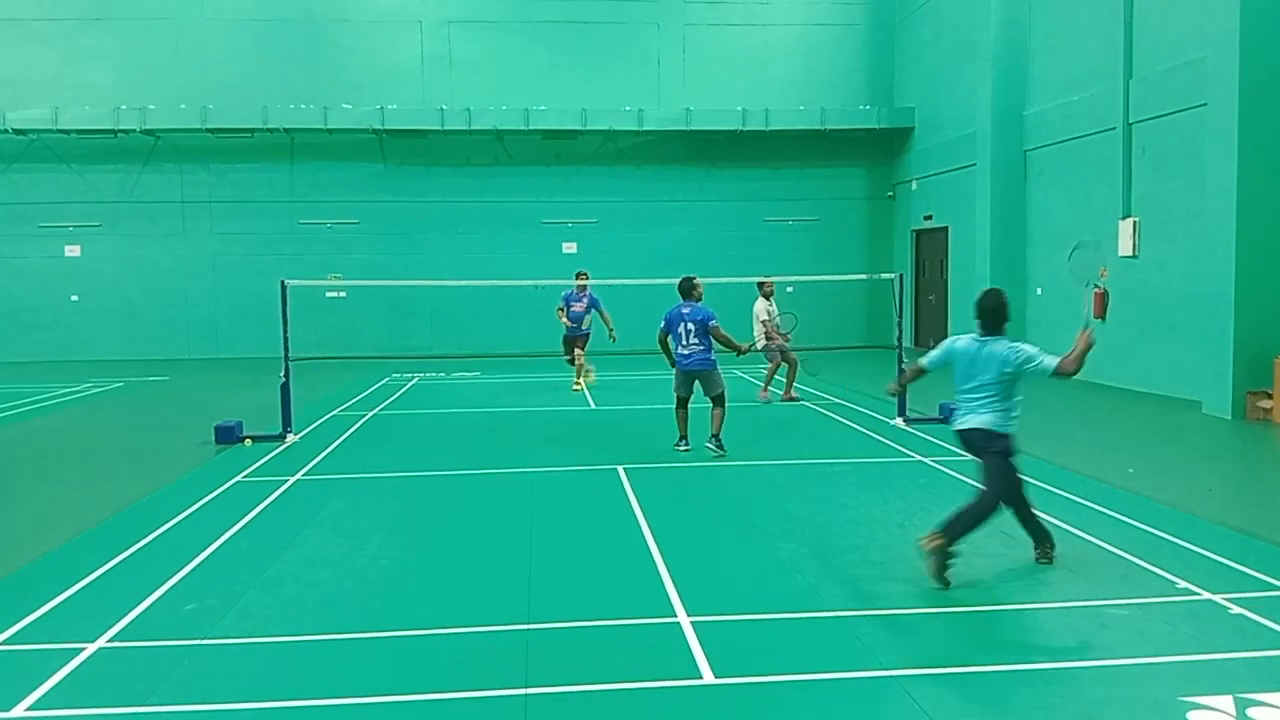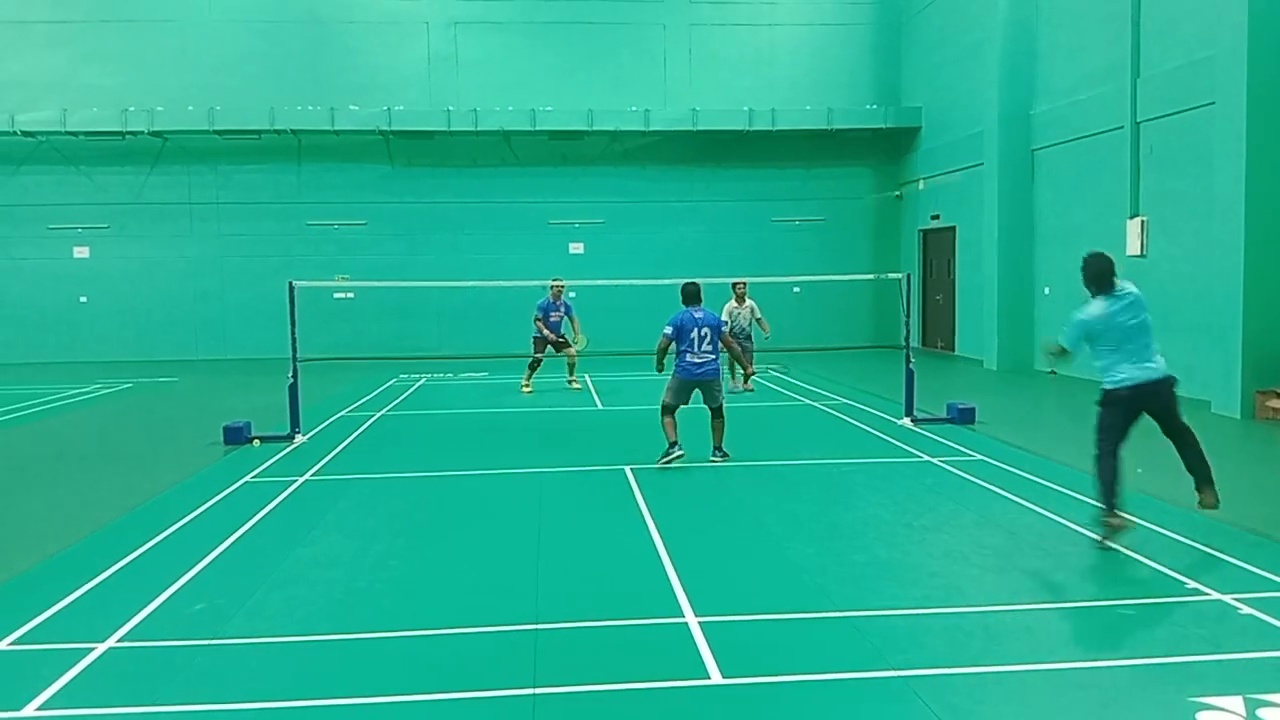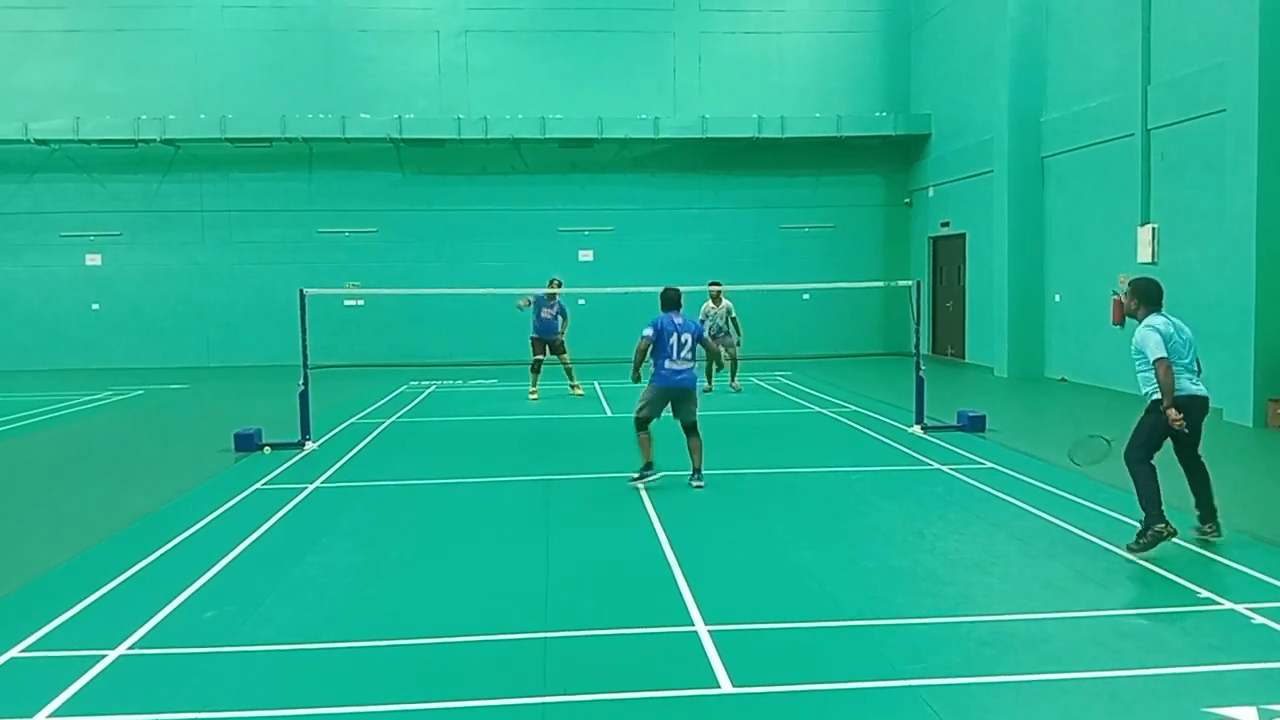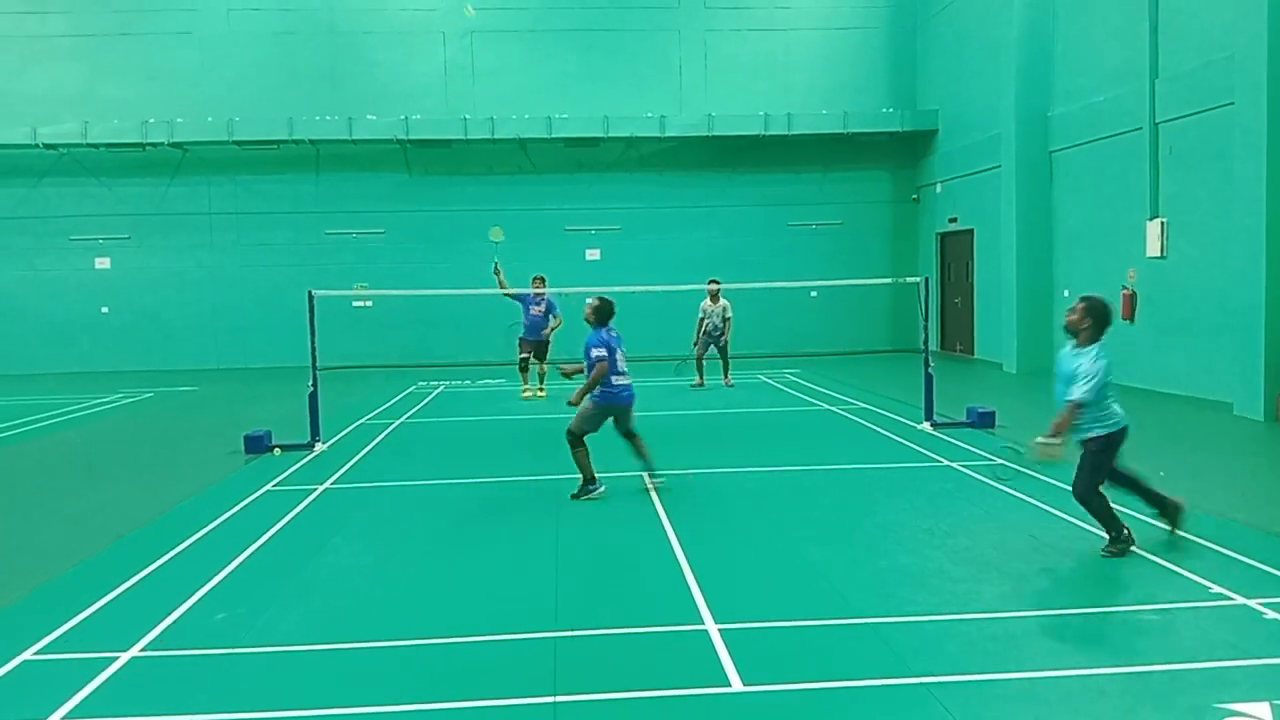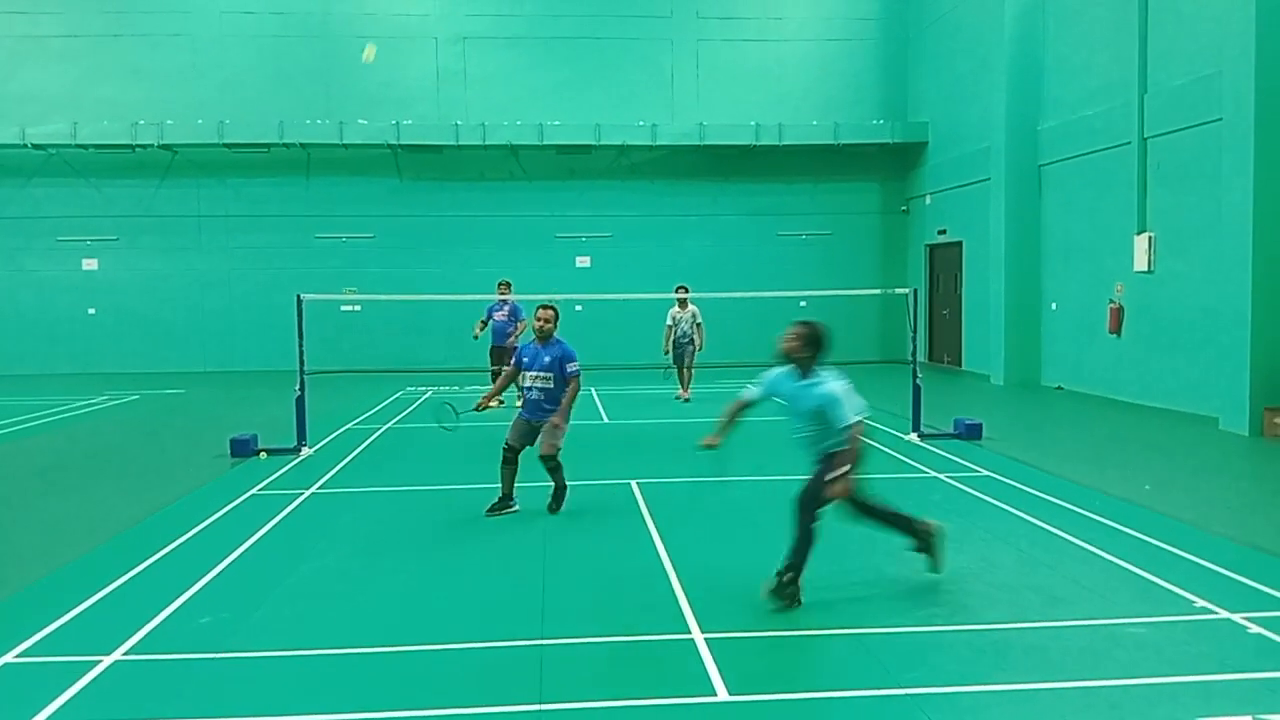
dt=0.5s
person 1, frame 1
left shoulder: (956, 345)
right shoulder: (1017, 353)
left elbow: (919, 369)
right elbow: (1067, 368)
left wrist: (899, 385)
right wrist: (1084, 345)
left hip: (965, 429)
right hip: (993, 433)
left knee: (1010, 486)
right knee: (992, 497)
left ankle: (1041, 541)
right ankle: (939, 541)
person 1, frame 2
left shoulder: (1085, 318)
right shoulder: (1132, 294)
left elbow: (1061, 352)
left wrist: (1052, 351)
left hip: (1119, 391)
right hip: (1156, 382)
left knee: (1106, 452)
right knee: (1180, 433)
left ankle: (1112, 515)
right ankle: (1206, 489)
person 1, frame 3
left shoulder: (1147, 330)
right shoulder: (1177, 325)
left elbow: (1163, 367)
left wrist: (1169, 406)
left hip: (1174, 402)
right hip: (1197, 399)
left knee: (1136, 455)
right knee: (1190, 458)
left ankle: (1156, 523)
right ankle: (1209, 522)
person 1, frame 4
left shoulder: (1093, 362)
right shoulder: (1071, 349)
left elbow: (1074, 407)
left wrist: (1052, 436)
right wrist: (1060, 426)
left hip: (1104, 431)
right hip: (1093, 429)
left knee: (1084, 488)
right knee: (1109, 473)
left ankle: (1120, 536)
right ankle: (1167, 507)
person 1, frame 5
left shoulder: (829, 389)
right shoulder: (778, 376)
left elbow: (854, 431)
right elbow: (743, 401)
left wrist: (845, 474)
right wrist: (718, 433)
left hip: (839, 453)
right hip: (826, 454)
left knee: (805, 504)
right knee: (859, 505)
left ankle: (788, 582)
right ankle: (922, 532)
person 2, frame 1
left shoulder: (671, 313)
right shoulder: (705, 313)
left elbow: (661, 338)
right elbow: (720, 337)
left wrist: (670, 358)
right wrist: (740, 348)
left hip: (682, 365)
right hip: (705, 364)
left knee: (681, 402)
right knee: (718, 401)
left ankle: (683, 440)
right ankle: (714, 438)
person 2, frame 2
left shoulder: (678, 319)
right shoulder: (714, 318)
left elbow: (663, 345)
right elbow: (730, 345)
left wrist: (659, 363)
right wrist: (746, 367)
left hip: (684, 373)
right hip: (710, 373)
left knee: (667, 410)
right knee: (717, 411)
left ankle: (673, 446)
right ankle: (717, 450)
person 2, frame 3
left shoulder: (658, 322)
right shoulder: (695, 325)
left elbow: (642, 347)
right elbow: (713, 350)
left wrist: (635, 370)
right wrist: (718, 358)
left hip: (664, 382)
right hip: (688, 383)
left knee: (641, 421)
right knee: (690, 429)
left ankle: (648, 467)
right ankle: (697, 474)
person 2, frame 4
left shoulder: (596, 338)
right shoulder: (613, 333)
left elbow: (601, 370)
left wrist: (580, 394)
right wrist: (577, 369)
left hip: (605, 397)
right hip: (626, 395)
left knee: (573, 435)
right knee: (628, 433)
left ankle: (591, 483)
right ankle: (650, 470)
person 2, frame 5
left shoulder: (564, 351)
right shoulder: (524, 349)
left elbow: (574, 385)
right elbow: (509, 375)
left wrist: (562, 416)
right wrist: (489, 397)
left hip: (553, 413)
right hip: (528, 412)
left knee: (547, 455)
right knee: (509, 450)
left ankle: (560, 487)
right ankle: (507, 500)
